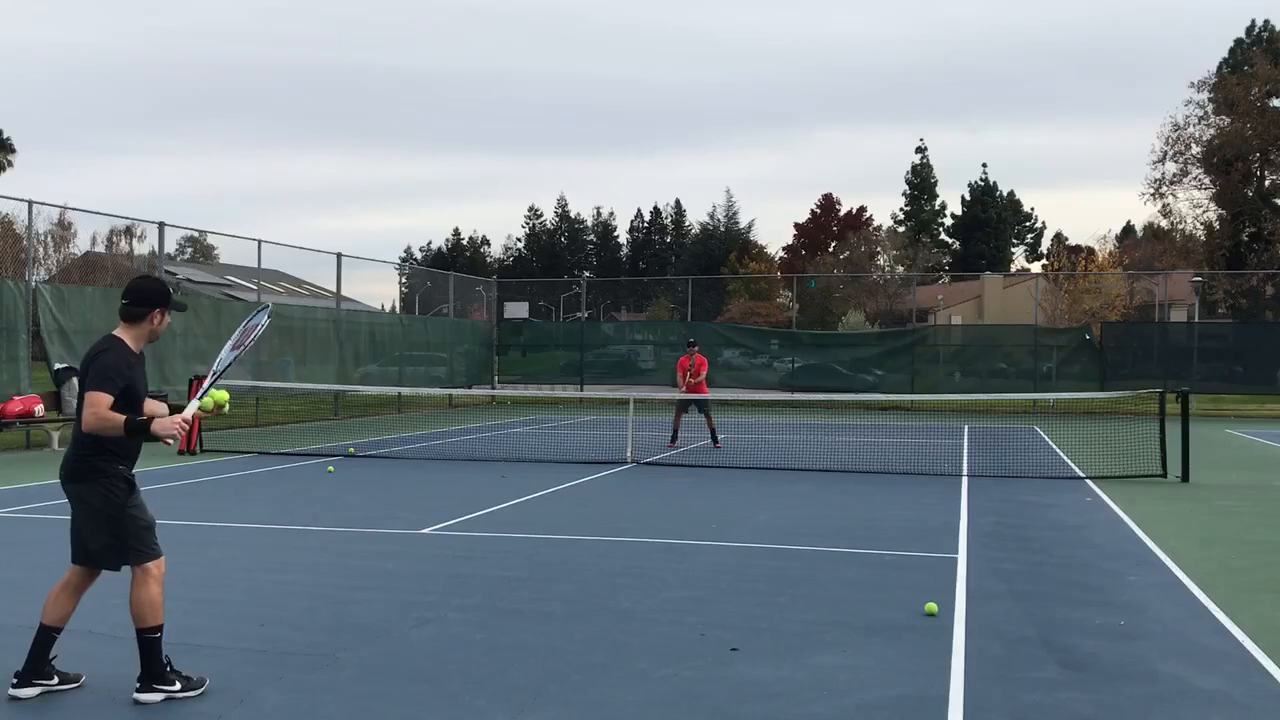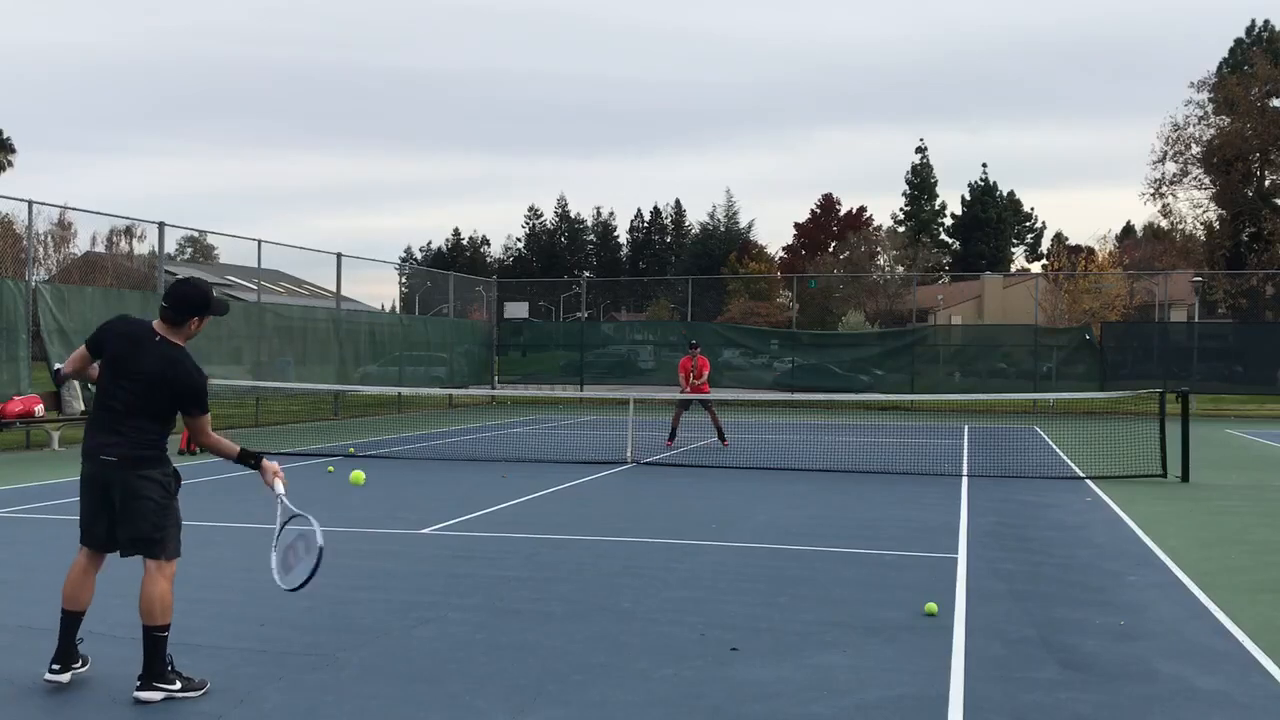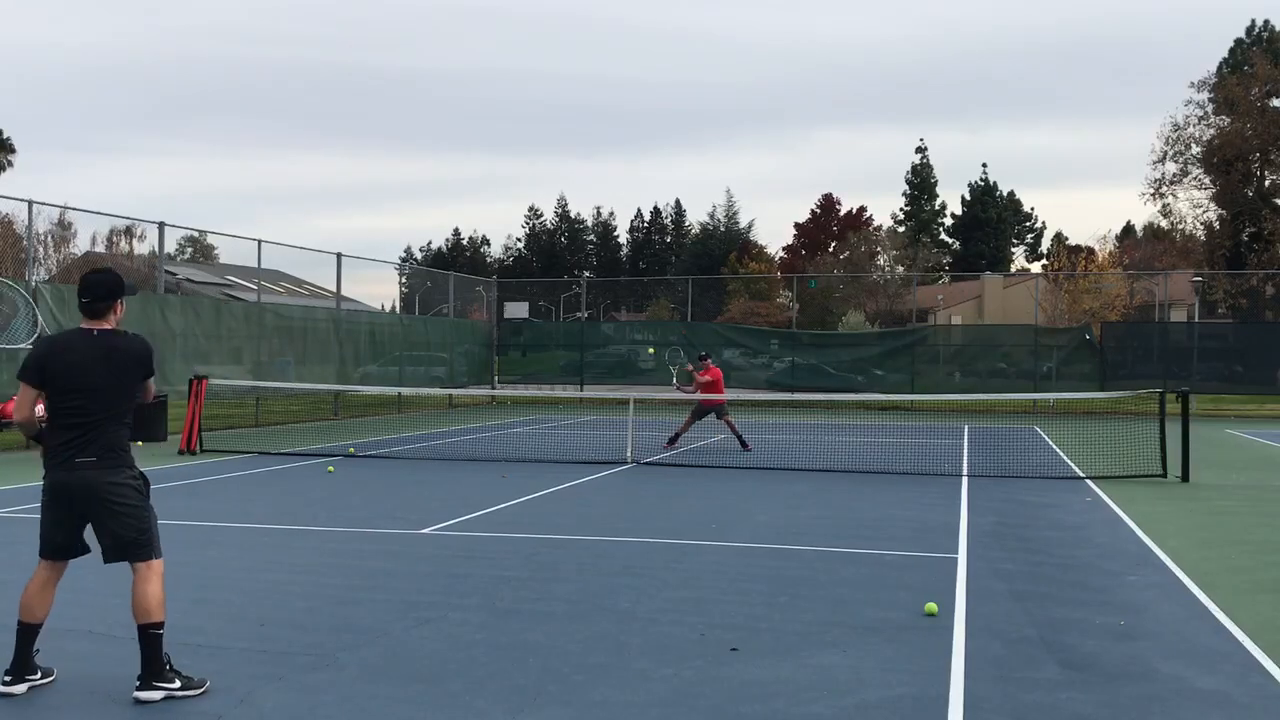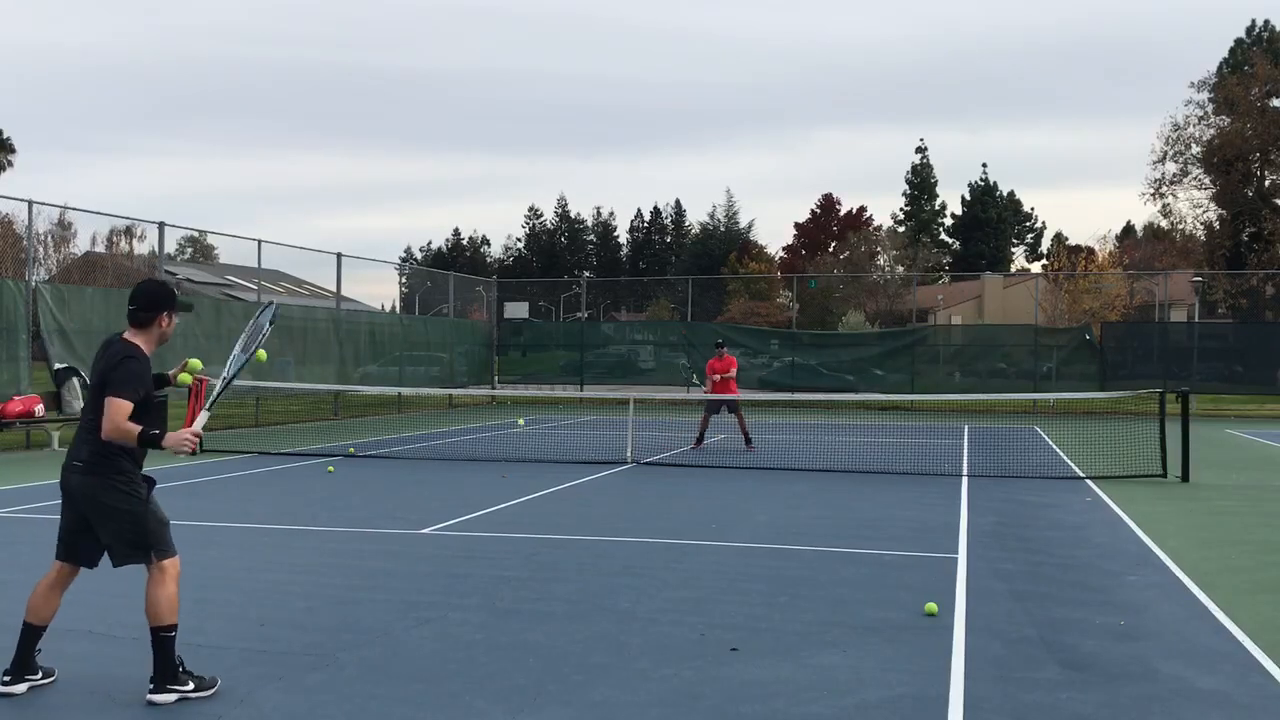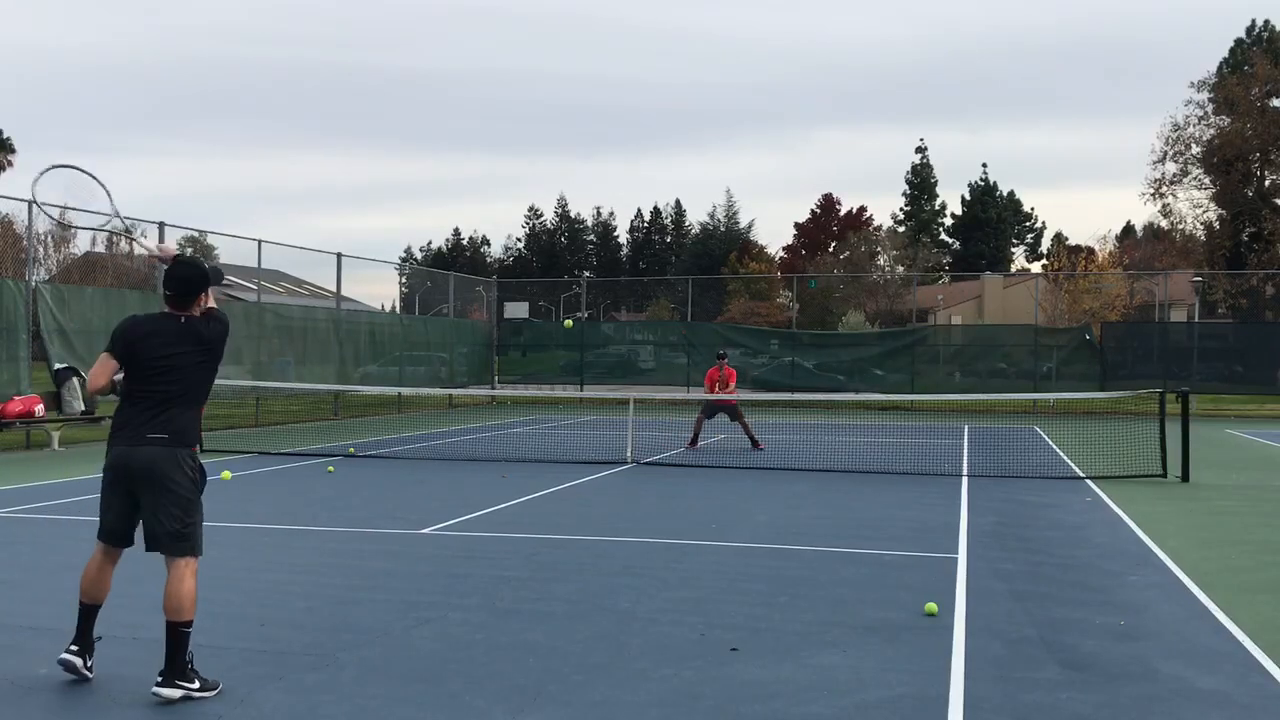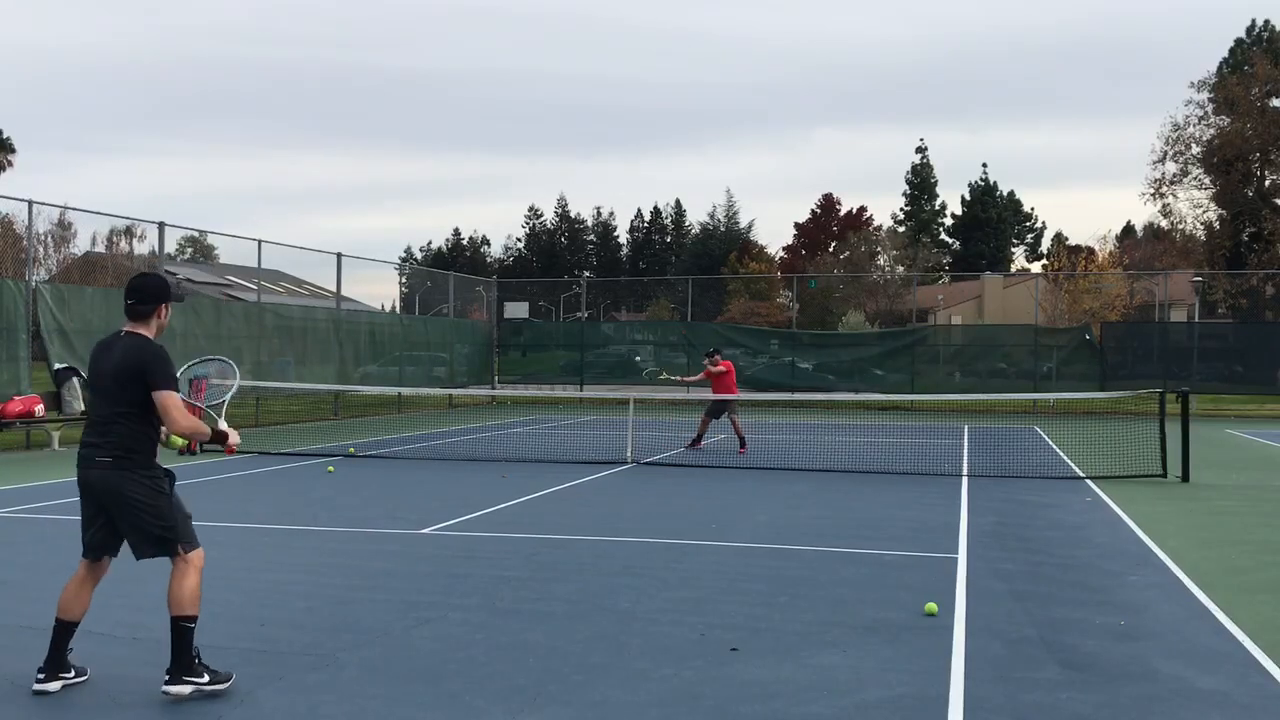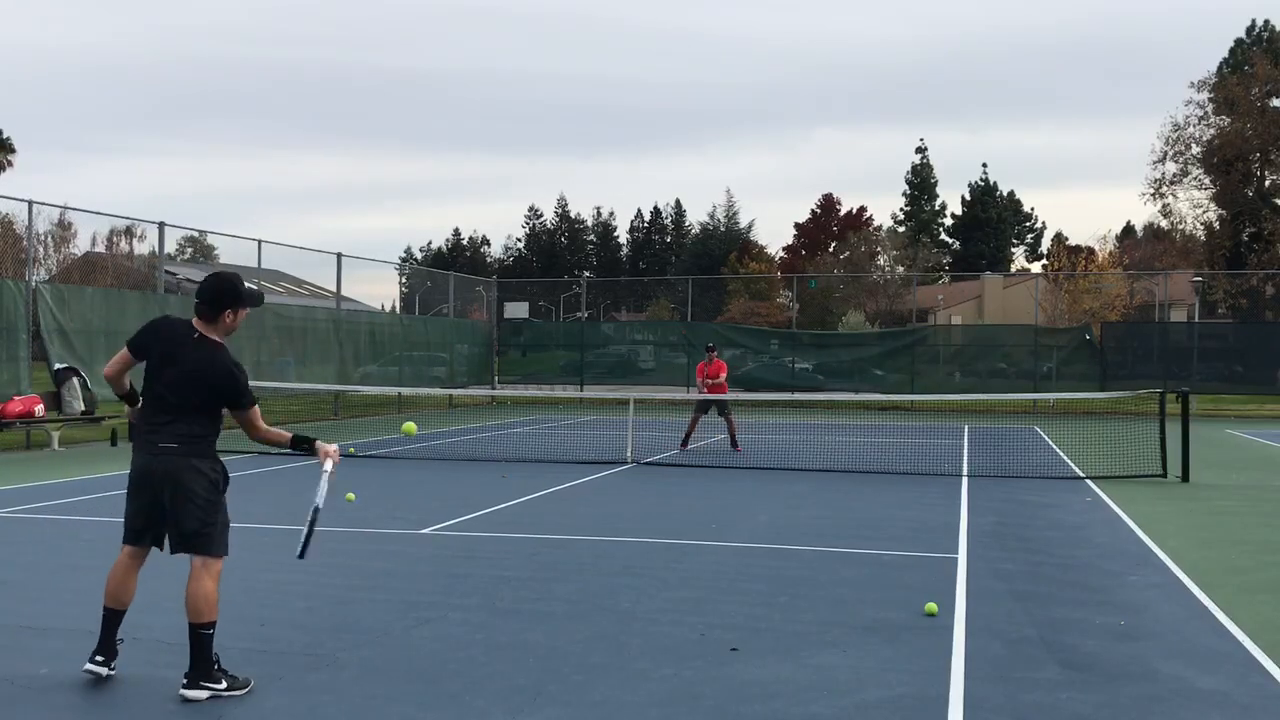
dt=0.5s
person 1, frame 1
left shoulder: (132, 353)
right shoulder: (111, 357)
left elbow: (140, 404)
right elbow: (93, 418)
right wrist: (150, 426)
left hip: (90, 476)
right hip: (101, 478)
left knee: (83, 571)
right knee: (149, 567)
left ankle: (34, 672)
right ankle: (155, 676)
person 1, frame 2
left shoulder: (119, 329)
right shoulder: (186, 373)
left elbow: (71, 368)
right elbow: (203, 439)
left wrist: (62, 374)
right wrist: (254, 461)
left hip: (97, 461)
right hip: (142, 471)
left knee: (90, 553)
right knee: (161, 565)
left ankle: (64, 656)
right ankle: (155, 675)
person 1, frame 3
left shoulder: (47, 348)
right shoulder: (135, 348)
left hip: (60, 473)
right hip: (109, 472)
left knee: (49, 566)
right knee: (149, 566)
right ankle: (155, 674)
person 1, frame 4
left shoulder: (118, 346)
right shoulder: (130, 362)
right elbow: (113, 429)
left wrist: (164, 379)
right wrist: (162, 439)
left hip: (78, 474)
right hip: (111, 478)
left knee: (63, 569)
right knee: (165, 566)
right ankle: (168, 677)
person 1, frame 5
left shoulder: (133, 328)
right shoulder: (215, 330)
left elbow: (95, 384)
right elbow: (207, 307)
right wrist: (179, 260)
left hip: (124, 452)
right hip: (173, 456)
left knee: (107, 549)
right knee: (183, 561)
left ankle: (80, 645)
right ankle: (175, 673)
person 1, frame 6
left shoulder: (103, 350)
right shoulder: (153, 355)
right elbow: (177, 422)
right wrist: (221, 436)
left hip: (92, 470)
right hip: (132, 473)
left knee: (90, 566)
right knee: (188, 558)
left ankle: (53, 666)
right ankle: (184, 668)
person 1, frame 7
left shoulder: (158, 329)
right shoulder: (226, 368)
left elbow: (111, 374)
right elbow: (258, 432)
left wrist: (135, 405)
right wrist: (309, 445)
left hip: (146, 457)
right hip: (192, 465)
left knee: (133, 552)
right knee: (206, 564)
left ankle: (104, 651)
right ankle: (201, 674)
